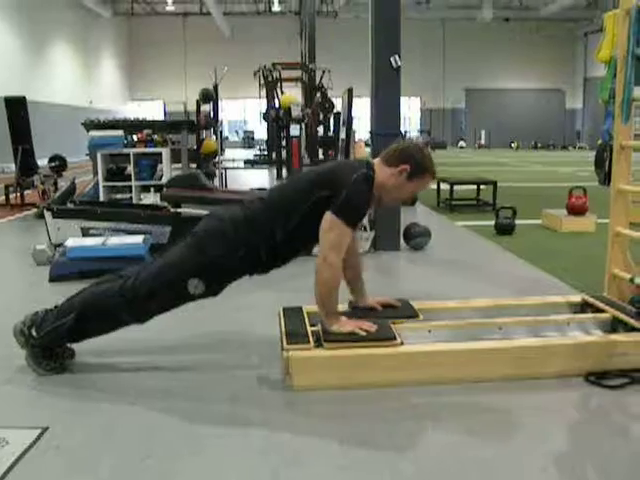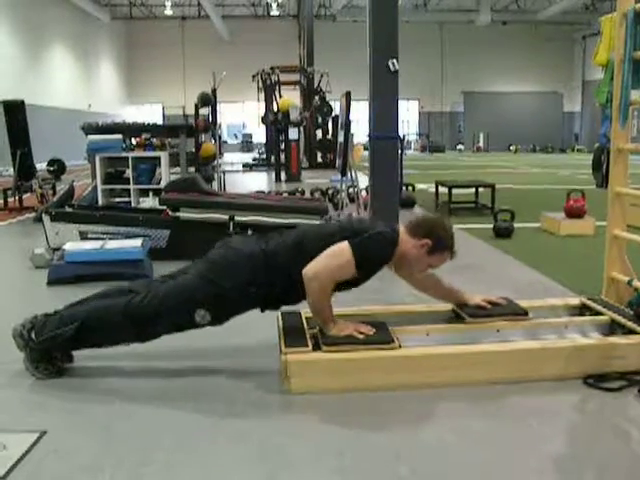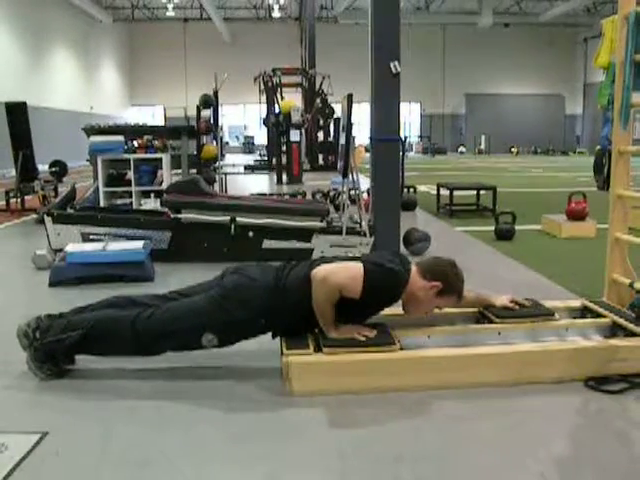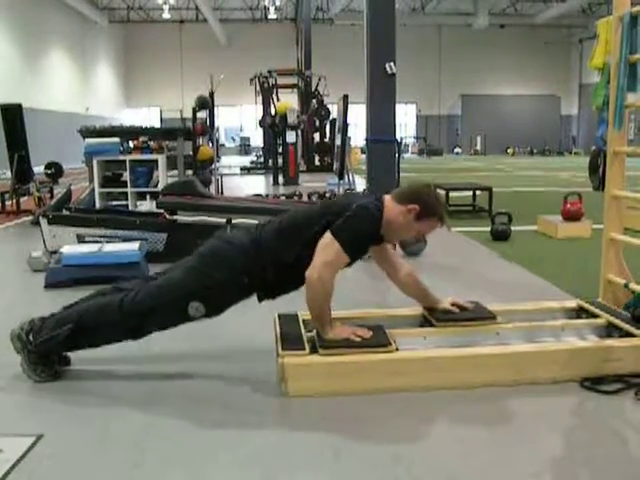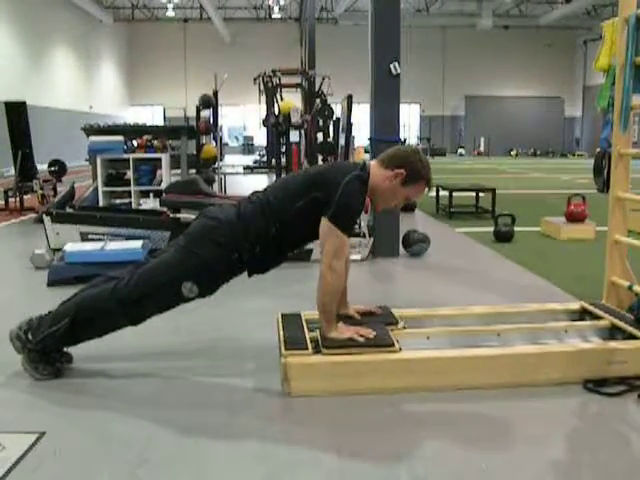
dt=1s
person 1, frame 1
left shoulder: (356, 178)
right shoulder: (357, 186)
left elbow: (347, 247)
right elbow: (329, 259)
left wrist: (361, 297)
right wrist: (331, 320)
left hip: (230, 232)
right hip: (229, 246)
left knee: (140, 286)
right knee: (138, 297)
left ankle: (47, 327)
right ankle: (40, 333)
person 1, frame 2
left shoulder: (387, 239)
right shoulder: (381, 242)
left elbow: (420, 281)
right elbow: (315, 274)
left wrist: (465, 299)
right wrist: (330, 326)
left hip: (243, 258)
right hip: (240, 278)
left knee: (147, 299)
right knee: (143, 316)
left ankle: (50, 328)
right ankle: (42, 336)
person 1, frame 3
left shoulder: (400, 268)
right shoulder: (390, 280)
left elbow: (442, 291)
right elbow: (323, 276)
left wrist: (491, 299)
right wrist: (332, 328)
left hip: (255, 282)
right hip: (252, 305)
left knee: (155, 311)
right knee: (148, 330)
left ankle: (56, 327)
right ankle: (48, 337)
person 1, frame 4
left shoulder: (373, 215)
right shoulder: (365, 216)
left elbow: (399, 270)
right elbow: (317, 274)
left wrist: (435, 303)
right wrist: (327, 328)
left hip: (236, 253)
right hip: (234, 268)
left knee: (139, 298)
right knee: (137, 311)
left ankle: (46, 331)
right ankle: (39, 340)
person 1, frame 5
left shoulder: (349, 180)
right shoulder: (350, 188)
left elbow: (338, 254)
right elbow: (332, 262)
left wrist: (344, 305)
right wrist: (330, 326)
left hip: (226, 231)
right hip: (224, 244)
left knee: (136, 287)
right knee: (135, 296)
left ankle: (44, 331)
right ankle: (37, 338)
